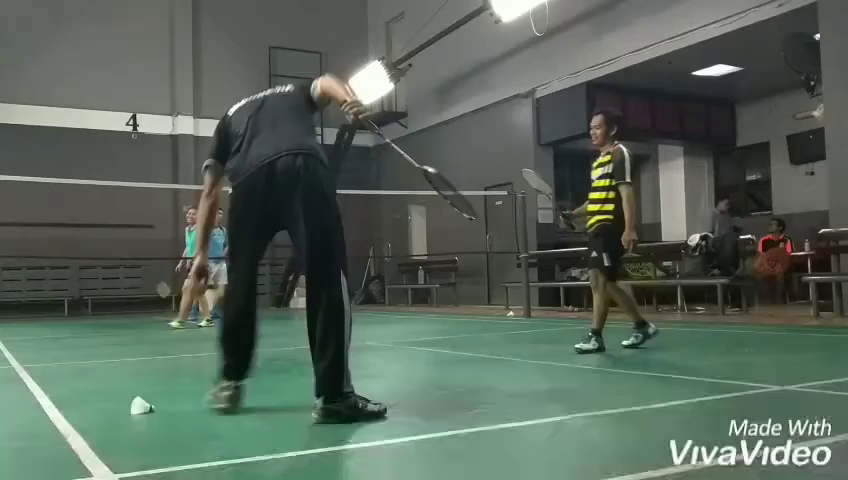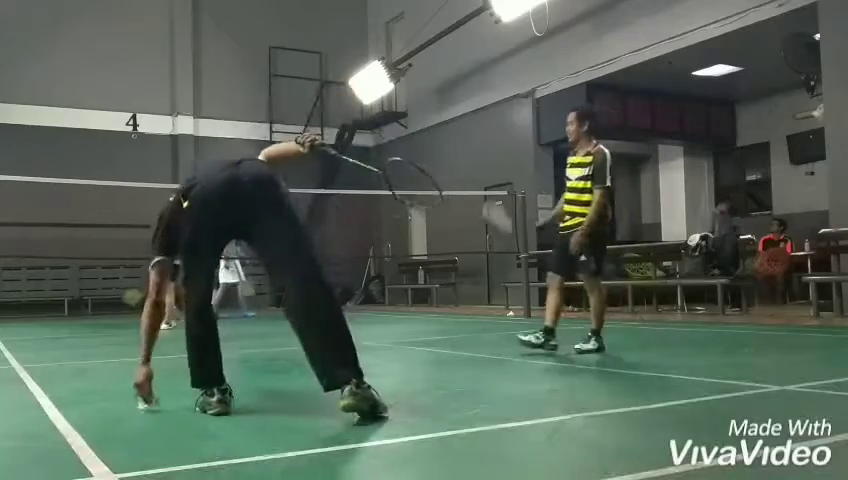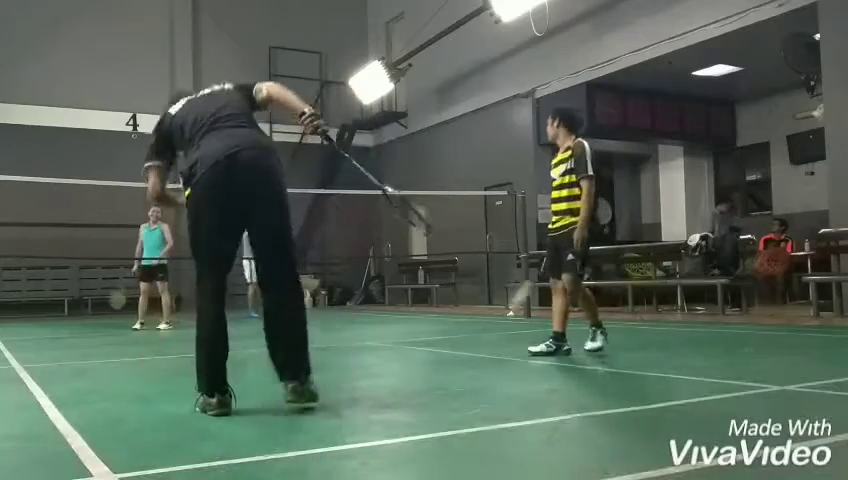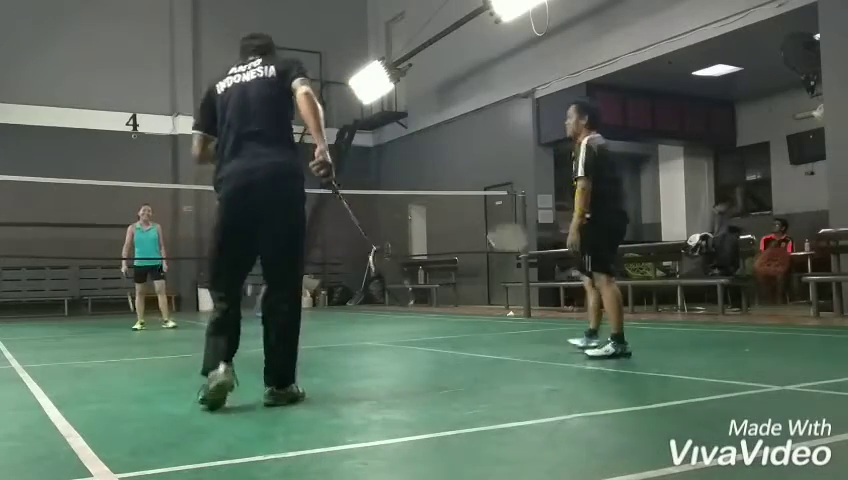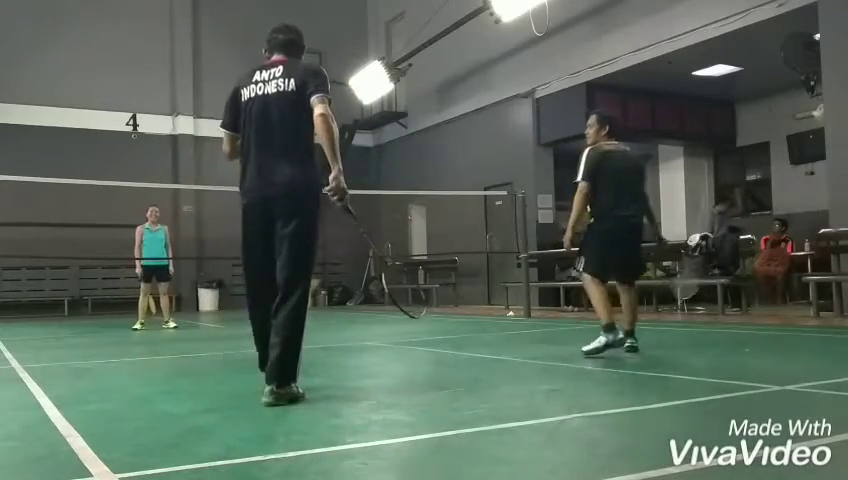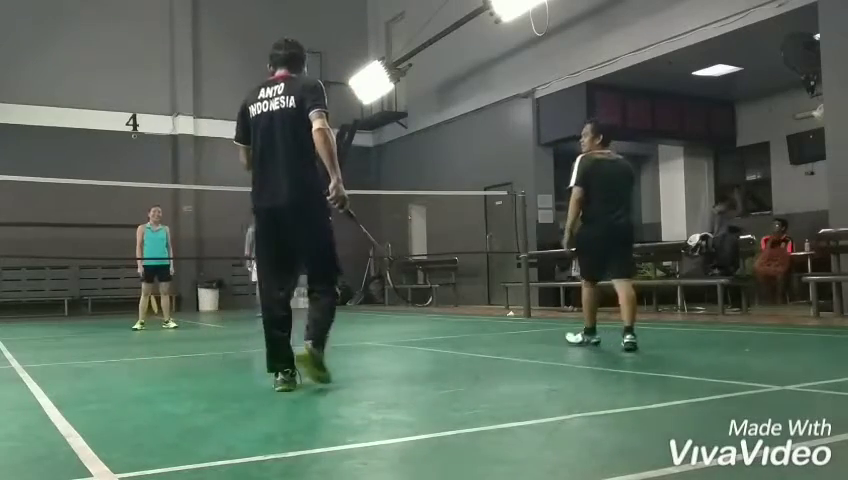
dt=0.5s
person 1, frame 1
left shoulder: (232, 115)
right shoulder: (297, 93)
left elbow: (209, 194)
right elbow: (325, 84)
left wrist: (202, 254)
right wrist: (349, 101)
left hip: (250, 176)
right hip: (302, 166)
left knee: (241, 283)
right knee: (326, 281)
left ankle: (230, 382)
right ankle: (333, 395)
person 1, frame 2
left shoulder: (170, 217)
left elbow: (155, 299)
right elbow: (267, 154)
left wrist: (145, 363)
right wrist: (303, 147)
left hip: (204, 199)
right hip: (257, 183)
left knee: (196, 296)
right knee: (305, 283)
left ankle: (213, 391)
right ankle: (351, 383)
person 1, frame 3
left shoulder: (169, 117)
right shoulder: (233, 90)
left elbow: (155, 191)
right elbow: (270, 89)
left wrist: (183, 202)
right wrist: (304, 111)
left hip: (206, 170)
right hip: (256, 158)
left knee: (210, 287)
right knee: (280, 277)
left ankle: (214, 392)
right ankle: (297, 378)
person 1, frame 4
left shoulder: (219, 86)
right shoulder: (285, 68)
left elbow: (199, 152)
right elbow: (305, 95)
right wrist: (321, 145)
left hip: (234, 184)
right hip: (281, 179)
left knee: (226, 285)
right knee: (283, 285)
left ankle: (219, 366)
right ankle: (279, 383)
person 1, frame 5
left shoulder: (243, 85)
right shoulder: (309, 73)
left elbow: (229, 149)
right elbow: (321, 116)
right wrist: (336, 169)
left hip: (255, 193)
right hip: (297, 190)
left knee: (260, 287)
right knee: (291, 286)
left ankle: (272, 372)
right ankle: (279, 380)
person 1, frame 6
left shoulder: (251, 100)
right shoulder: (308, 87)
right elbow: (320, 130)
right wrist: (335, 179)
left hip: (265, 203)
right hip: (304, 199)
left knee: (274, 286)
right knee: (323, 278)
left ankle: (282, 369)
right ankle: (312, 346)
person 2, frame 1
left shoulder: (619, 154)
right shoulder: (600, 159)
left elbow: (626, 193)
left wrist: (629, 229)
right wrist: (575, 213)
left hip: (609, 227)
right hip: (597, 228)
left knee: (599, 279)
right knee: (608, 282)
left ankle: (596, 336)
right ankle: (643, 326)
person 2, frame 2
left shoulder: (600, 155)
right shoulder: (572, 156)
left elbow: (600, 197)
left wrist: (584, 231)
right wrist: (549, 219)
left hip: (589, 230)
right hip: (567, 229)
left knee: (591, 281)
right knee: (554, 279)
left ankle: (596, 337)
right ankle: (548, 334)
person 2, frame 3
left shoulder: (579, 147)
right shoulder: (558, 155)
left elbow: (588, 188)
left wrist: (582, 225)
left hip: (574, 229)
right hip: (558, 230)
left knee: (570, 281)
right knee: (557, 284)
left ankle: (597, 329)
right ankle: (558, 340)
person 2, frame 4
left shoulder: (585, 145)
right shoulder: (598, 145)
left elbow: (584, 189)
left wrist: (575, 228)
right wrist: (579, 223)
left hip: (600, 221)
right hip: (610, 219)
left knee: (602, 278)
right knee: (592, 278)
left ankle: (618, 342)
right ankle: (592, 335)
person 2, frame 5
left shoulder: (593, 153)
right shoulder: (633, 158)
left elbow: (583, 192)
right elbow: (642, 197)
left wrist: (570, 228)
right wrist: (655, 229)
left hip: (605, 226)
right hip: (632, 226)
left knee: (591, 277)
right knee: (627, 282)
left ankle: (610, 330)
right ankle: (629, 336)
person 2, frame 6
left shoulder: (584, 161)
right shoulder: (624, 165)
left elbow: (577, 198)
left wrist: (568, 230)
left hip: (593, 230)
right hip: (621, 229)
left knee: (589, 281)
right knee: (623, 280)
left ankle: (590, 333)
right ankle: (629, 333)
